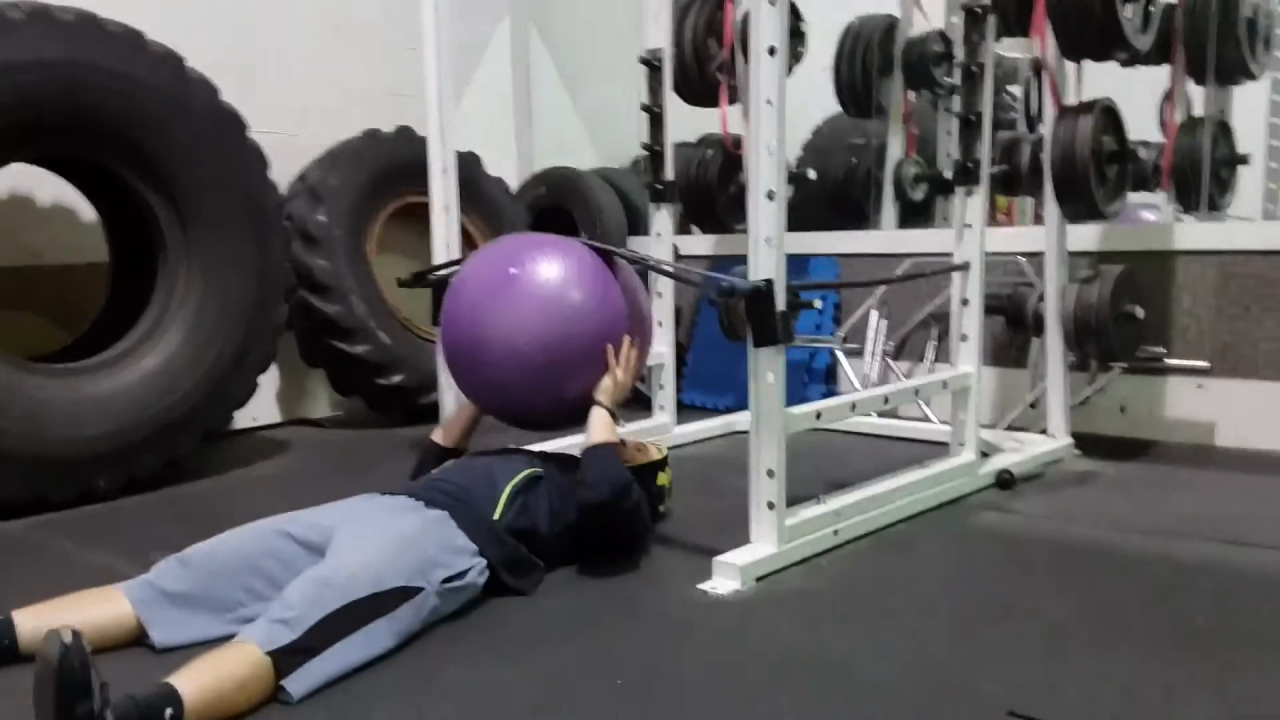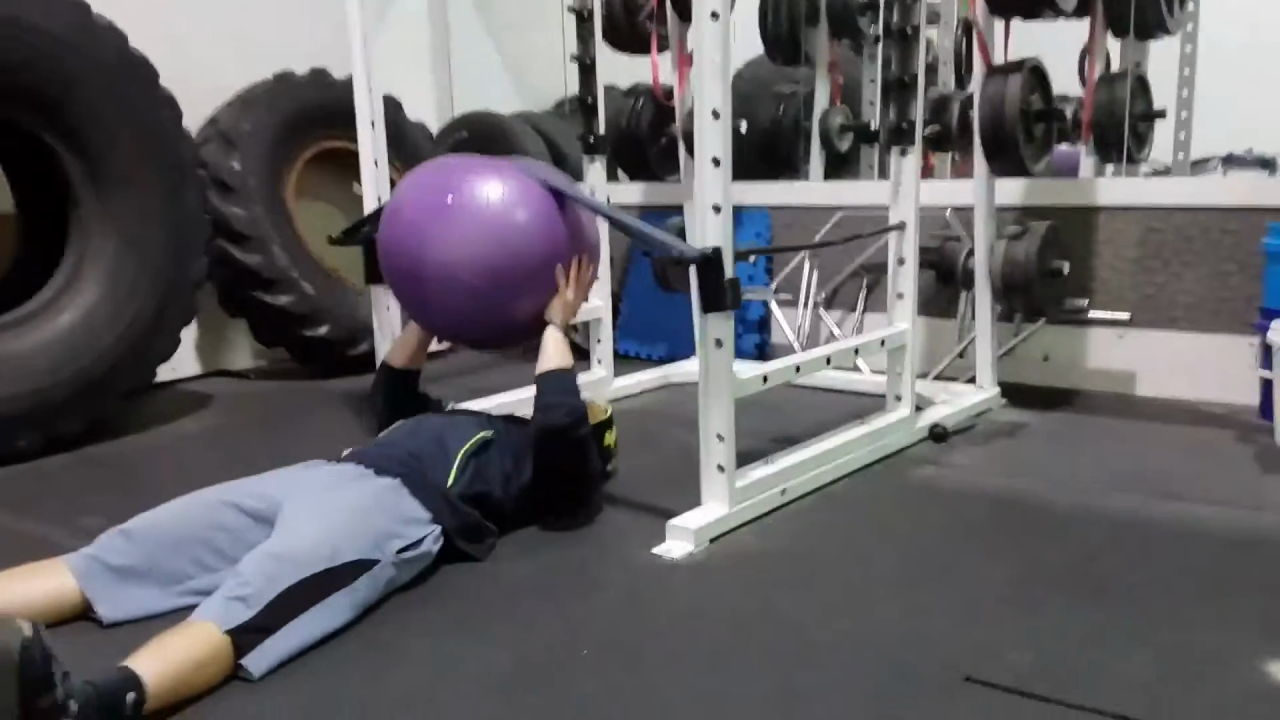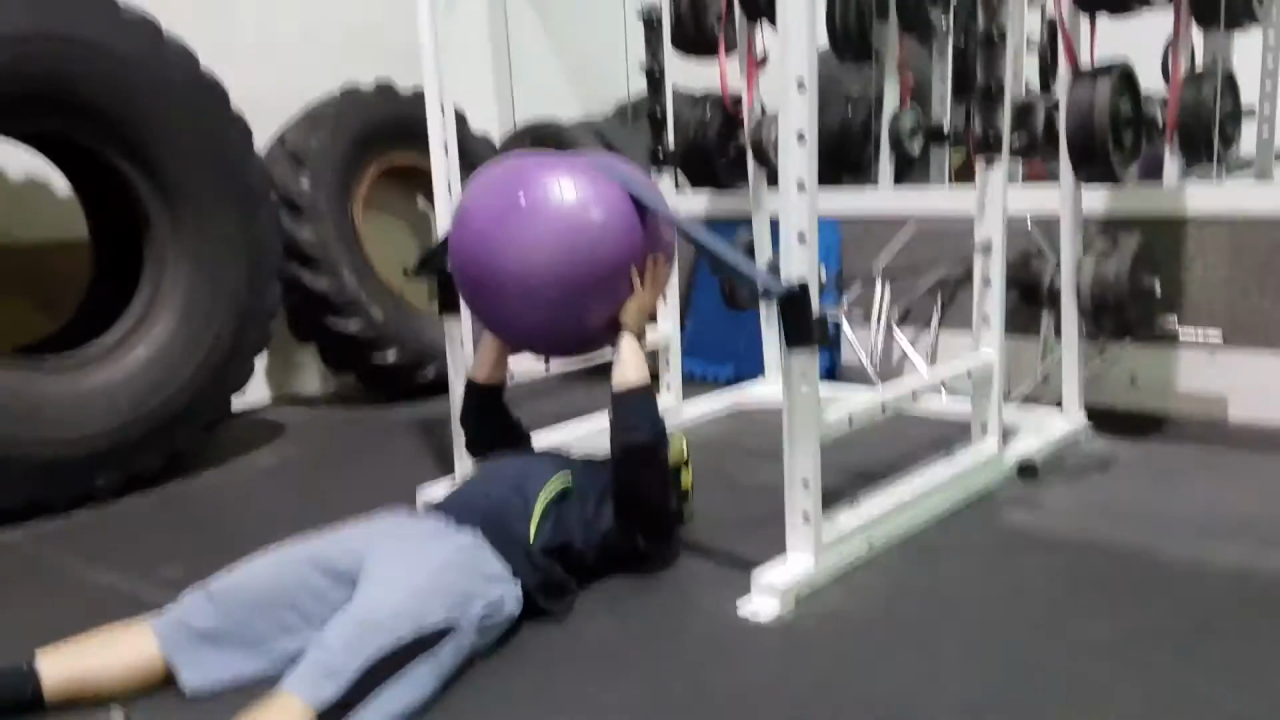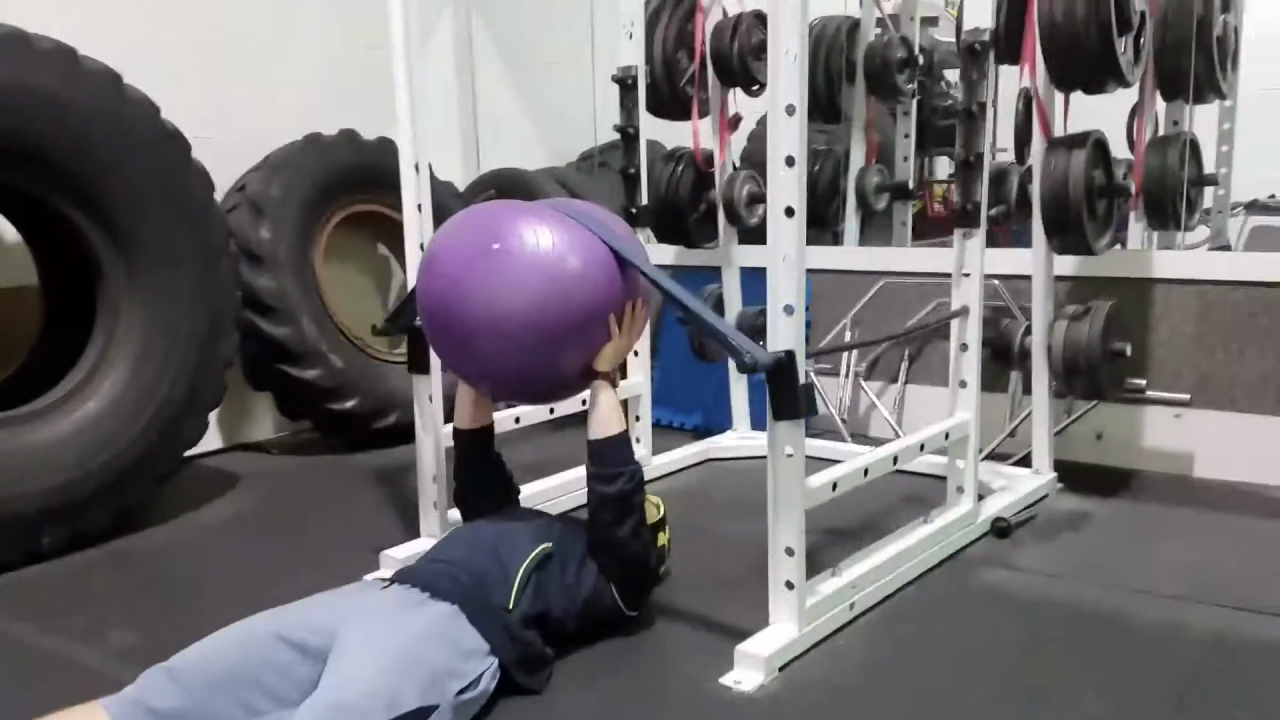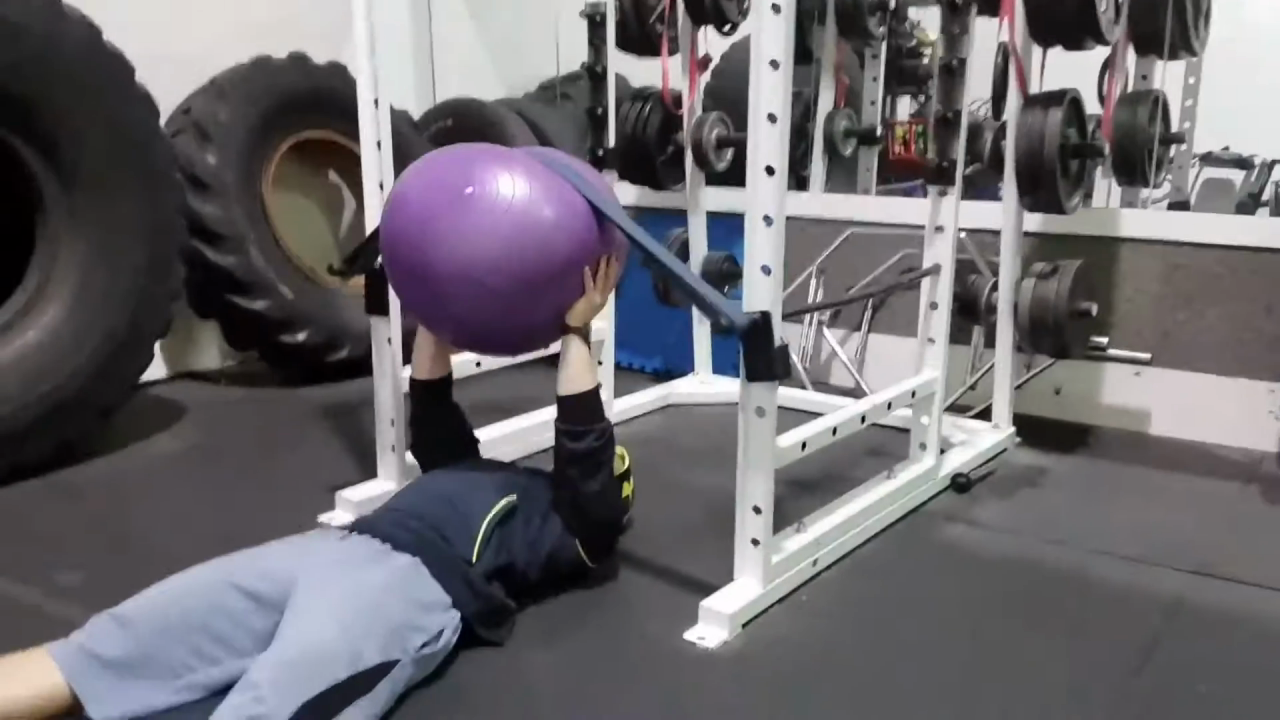
dt=0.2s
person 1, frame 1
left shoulder: (626, 512)
right shoulder: (551, 468)
left elbow: (601, 493)
right elbow: (430, 467)
left wrist: (604, 401)
left hip: (449, 540)
right hip: (382, 507)
left knee: (285, 633)
right knee: (177, 581)
person 1, frame 2
left shoulder: (571, 470)
right shoulder: (492, 430)
left elbow: (559, 421)
right elbow: (390, 399)
left wrist: (555, 324)
left hip: (400, 506)
left knee: (243, 607)
right knee: (119, 555)
person 1, frame 3
left shoulder: (642, 522)
right shoulder: (550, 469)
left elbow: (639, 444)
right elbow: (483, 417)
left wrist: (628, 332)
left hip: (480, 564)
right hip: (405, 528)
right knee: (197, 619)
person 1, frame 4
left shoulder: (617, 574)
right shoulder: (531, 529)
left elbow: (617, 492)
right elbow: (475, 464)
left wrist: (605, 376)
left hip: (458, 630)
right hip: (375, 597)
person 1, frame 5
left shoulder: (583, 528)
right shoulder: (489, 476)
left elbow: (582, 443)
right elbow: (431, 414)
left wrist: (576, 332)
left hip: (417, 584)
right hip: (332, 545)
